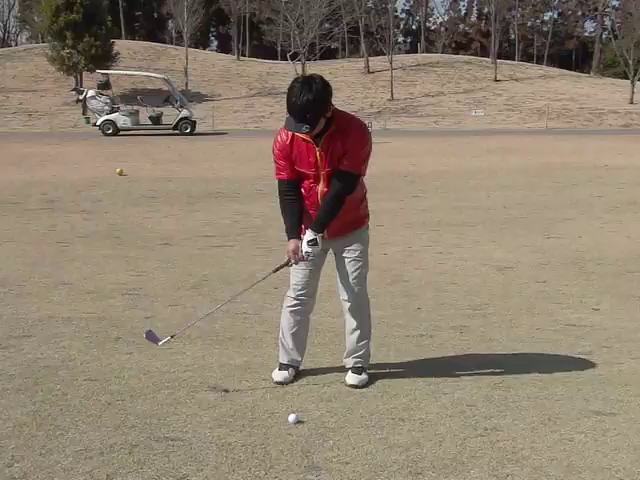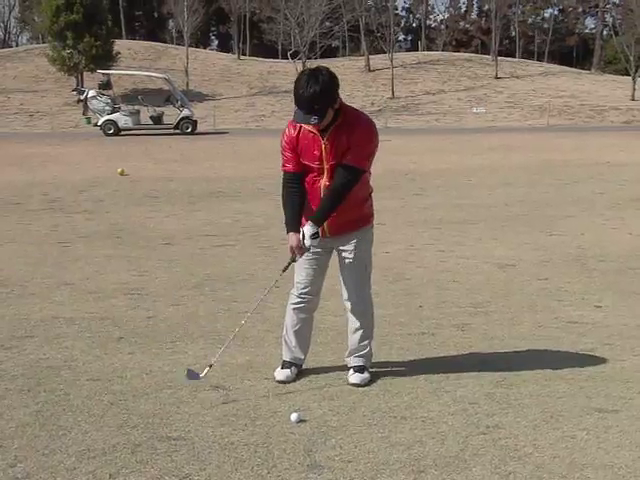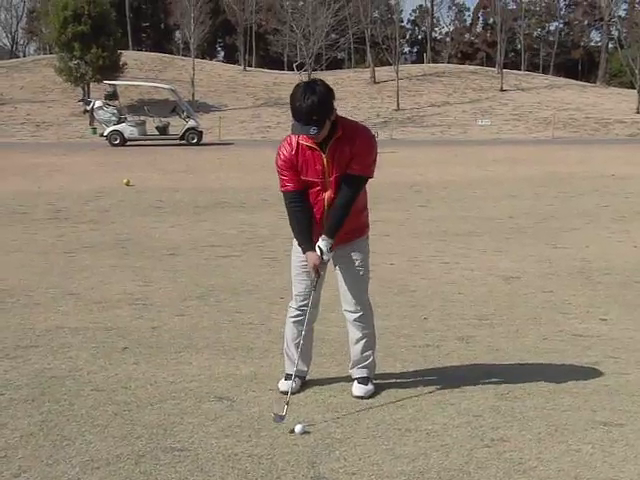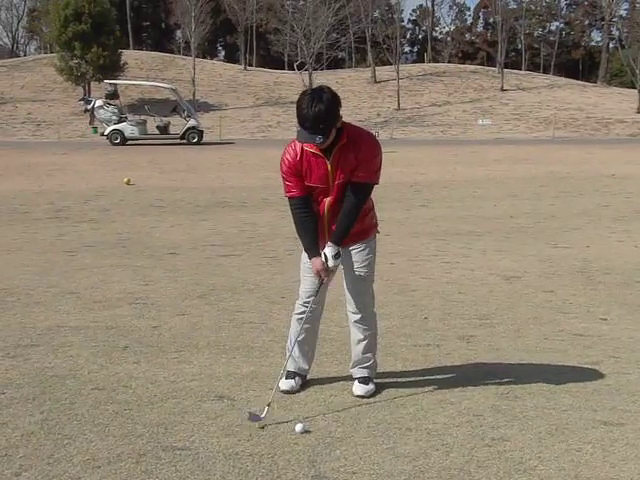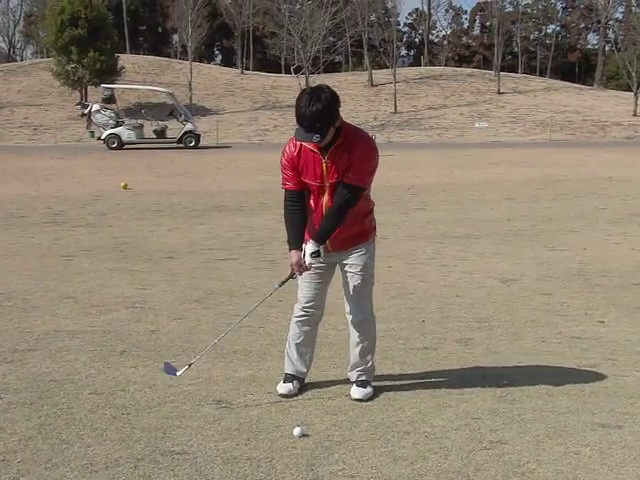
dt=0.4s
person 1, frame 1
left shoulder: (355, 132)
right shoulder: (285, 138)
left elbow: (344, 188)
right elbow: (288, 190)
left wrist: (316, 232)
right wrist: (294, 236)
left hip: (350, 228)
right hip: (306, 229)
left knee: (355, 296)
right knee: (297, 296)
left ankle: (356, 361)
right ankle: (289, 360)
person 1, frame 2
left shoulder: (362, 128)
right shoulder: (293, 132)
left elbow: (345, 182)
right elbow: (292, 183)
left wrist: (315, 224)
right wrist: (294, 229)
left hip: (353, 227)
right hip: (308, 228)
left knee: (357, 296)
right knee: (302, 295)
left ankle: (359, 361)
right ankle: (292, 358)
person 1, frame 3
left shoulder: (360, 138)
right shoulder: (288, 150)
left elbow: (349, 193)
right elbow: (295, 202)
left wrist: (328, 239)
right wrist: (308, 248)
left hip: (350, 237)
right hip: (307, 239)
left knee: (356, 306)
right knee: (300, 306)
left ankle: (362, 372)
right ankle: (295, 370)
person 1, frame 4
left shoulder: (365, 144)
right shoulder: (293, 154)
left elbow: (356, 200)
right elbow: (300, 207)
left wrist: (335, 246)
right wrist: (313, 254)
left hip: (357, 238)
right hip: (317, 240)
left knee: (361, 306)
right knee: (305, 305)
left ankle: (363, 371)
right ankle: (296, 368)
person 1, frame 5
left shoulder: (362, 146)
right shoulder: (293, 150)
left elbow: (345, 201)
right elbow: (294, 202)
left wrist: (316, 244)
right wrist: (295, 247)
left hip: (356, 242)
right hip: (312, 242)
left knee: (359, 310)
right knee: (306, 308)
left ankle: (361, 375)
right ankle: (294, 372)
